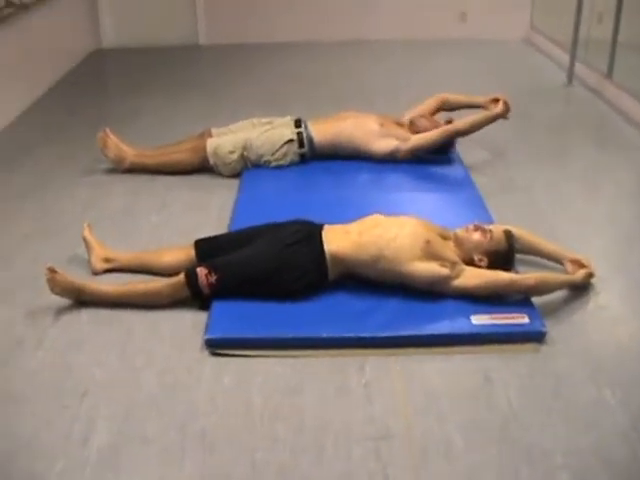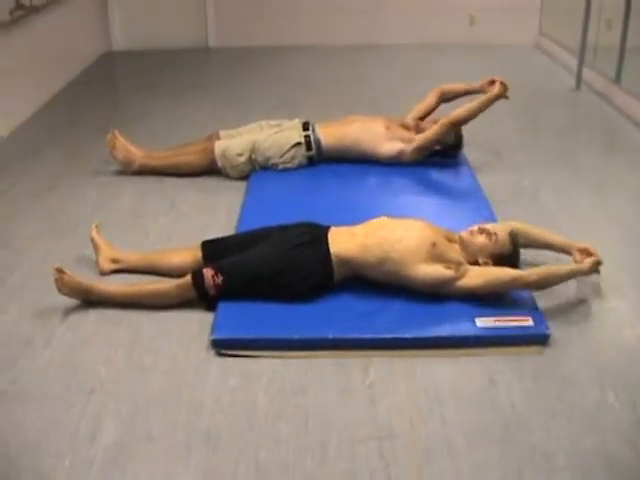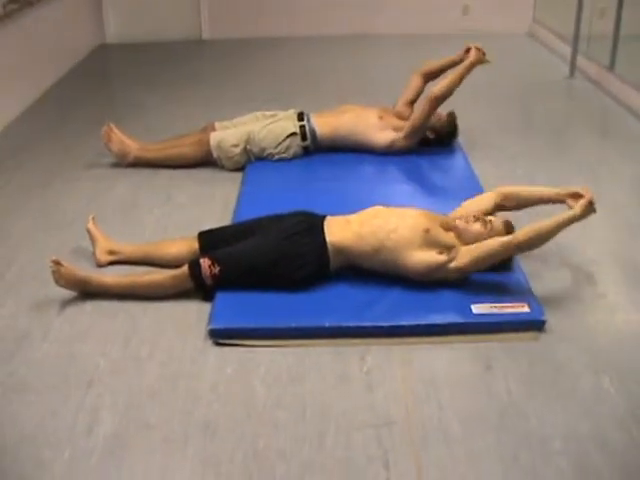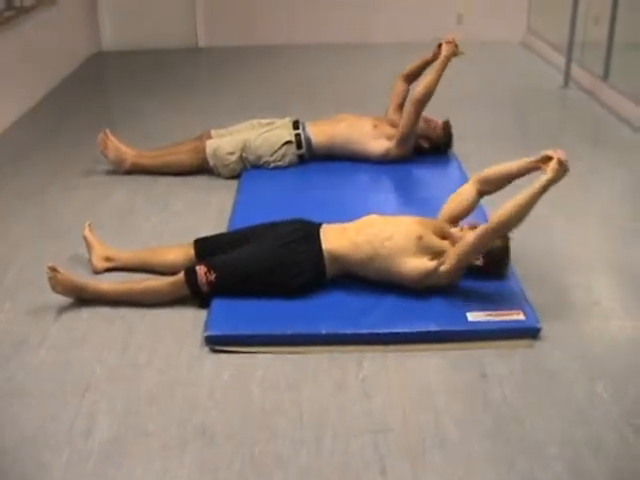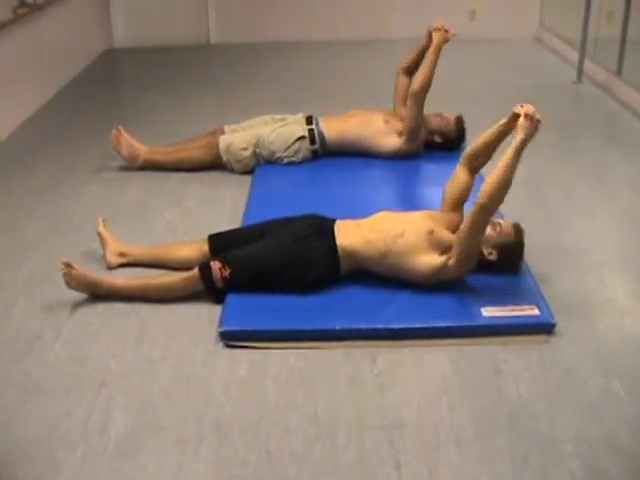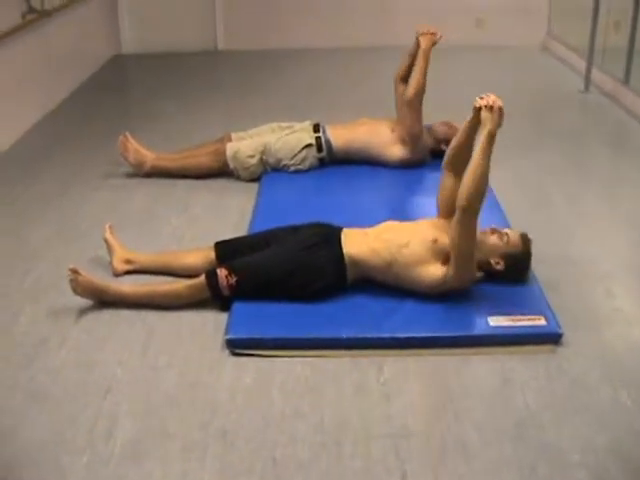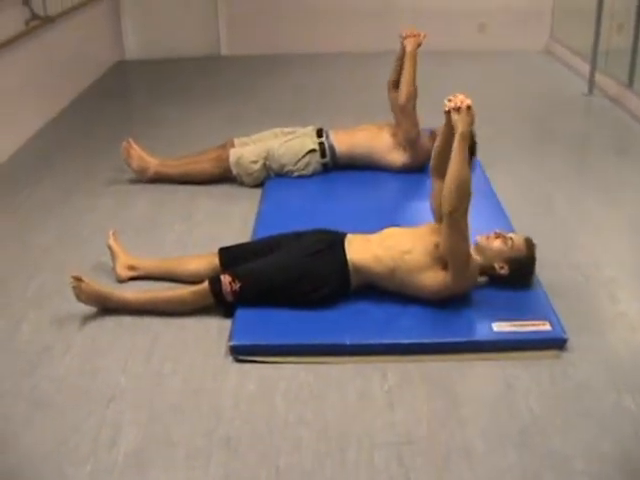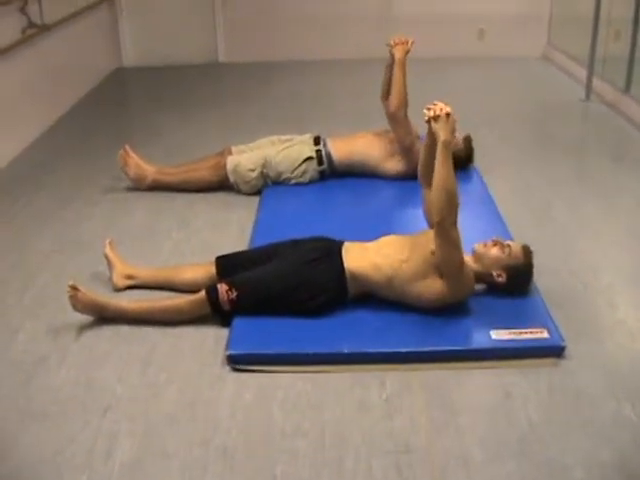
dt=0.3s
person 1, frame 1
left shoulder: (451, 273)
right shoulder: (446, 235)
left elbow: (516, 281)
right elbow: (512, 230)
left wrist: (570, 279)
right wrist: (566, 258)
left hip: (309, 266)
right hip: (310, 233)
left knee: (190, 283)
right knee: (195, 252)
left ankle: (90, 292)
right ankle: (109, 258)
person 1, frame 2
left shoulder: (456, 274)
right shoulder: (451, 237)
left elbow: (520, 276)
right elbow: (517, 225)
left wrist: (576, 268)
right wrist: (572, 246)
left hip: (314, 267)
right hip: (317, 235)
left knee: (197, 284)
right knee: (203, 255)
left ankle: (97, 293)
right ankle: (117, 259)
person 1, frame 3
left shoulder: (449, 261)
right shoulder: (451, 223)
left elbow: (516, 243)
right elbow: (502, 194)
left wrist: (571, 215)
right wrist: (563, 192)
left hip: (312, 257)
right hip: (314, 225)
left knee: (194, 274)
right knee: (200, 244)
left ankle: (95, 284)
right ankle: (113, 250)
person 1, frame 4
left shoulder: (440, 270)
right shoulder: (441, 228)
left elbow: (496, 227)
right elbow: (479, 181)
left wrist: (545, 182)
right wrist: (537, 162)
left hip: (305, 265)
right hip: (310, 231)
left knee: (194, 279)
right knee: (195, 252)
left ankle: (92, 290)
right ankle: (110, 256)
person 1, frame 5
left shoulder: (455, 263)
right shoulder: (449, 222)
left elbow: (486, 204)
right elbow: (470, 163)
left wrist: (519, 143)
right wrist: (506, 125)
left hip: (320, 260)
right hip: (322, 228)
left knee: (205, 275)
right knee: (208, 247)
left ankle: (105, 285)
right ankle: (124, 252)
person 1, frame 6
left shoulder: (456, 274)
right shoulder: (446, 231)
left elbow: (469, 205)
right elbow: (453, 170)
left wrist: (488, 134)
right wrist: (475, 122)
left hip: (325, 269)
right hip: (328, 235)
left knee: (212, 282)
right knee: (215, 255)
left ankle: (111, 292)
right ankle: (131, 258)
person 1, frame 7
left shoulder: (461, 278)
right shoulder: (450, 240)
left elbow: (456, 211)
right elbow: (439, 178)
left wrist: (463, 136)
right wrist: (449, 127)
left hip: (329, 276)
right hip: (332, 242)
left knee: (216, 289)
right knee: (219, 261)
left ankle: (115, 299)
right ankle: (133, 264)
person 1, frame 8
left shoulder: (457, 284)
right shoulder: (450, 250)
left elbow: (444, 219)
right elbow: (428, 186)
left wrist: (445, 143)
right wrist: (433, 137)
left hip: (326, 283)
right hip: (330, 250)
left knee: (214, 297)
right knee: (216, 270)
left ankle: (111, 308)
right ankle: (130, 273)
person 2, frame 1
left shoulder: (403, 147)
right shoulder: (402, 124)
left elbow: (450, 130)
right elbow: (440, 100)
left wrist: (491, 115)
right wrist: (483, 101)
left hip: (295, 145)
right hip: (294, 126)
left knee: (209, 154)
right knee: (209, 136)
left ankle: (131, 160)
right ankle: (134, 154)
person 2, frame 2
left shoulder: (408, 150)
right shoulder: (406, 125)
left elbow: (452, 121)
right elbow: (439, 92)
left wrist: (489, 97)
right wrist: (480, 86)
left hip: (302, 147)
right hip: (301, 128)
left knee: (218, 156)
right knee: (218, 139)
left ankle: (140, 161)
right ankle: (144, 156)
person 2, frame 3
left shoulder: (403, 138)
right shoulder: (400, 115)
left elbow: (434, 97)
right elbow: (423, 75)
left wrist: (467, 65)
right wrist: (459, 58)
left hip: (298, 137)
right hip: (296, 119)
left knee: (211, 147)
right knee: (212, 130)
left ankle: (136, 154)
right ankle: (139, 148)
person 2, frame 4
left shoulder: (397, 147)
right shoulder: (391, 123)
left elbow: (417, 100)
right elbow: (404, 79)
left wrist: (443, 61)
right wrist: (435, 56)
left hip: (292, 146)
right hip: (292, 126)
left knee: (208, 156)
right knee: (208, 138)
left ankle: (132, 162)
right ankle: (134, 155)
person 2, frame 5
left shoulder: (409, 142)
right shoulder: (403, 120)
left elbow: (418, 90)
right elbow: (405, 74)
left wrist: (436, 47)
right wrist: (426, 44)
left hip: (306, 140)
right hip: (304, 123)
left knee: (221, 150)
right knee: (221, 134)
left ankle: (144, 158)
right ankle: (147, 152)
person 2, frame 6
left shoulder: (415, 149)
right shoulder: (409, 132)
left elbow: (412, 97)
right elbow: (401, 82)
left wrist: (426, 51)
right wrist: (417, 48)
left hip: (313, 148)
right hip: (312, 130)
left knee: (228, 157)
right knee: (229, 141)
left ankle: (152, 164)
right ankle: (155, 158)
person 2, frame 7
left shoulder: (417, 153)
right shoulder: (413, 137)
left elbow: (404, 103)
right elbow: (394, 89)
left wrist: (412, 53)
right wrist: (404, 52)
left hip: (316, 154)
right hip: (316, 137)
left knee: (230, 163)
right knee: (231, 147)
left ankle: (155, 171)
right ankle: (158, 164)
person 2, frame 8
left shoulder: (412, 160)
right shoulder: (410, 143)
left elbow: (396, 110)
right elbow: (387, 98)
left wrist: (400, 60)
right wrist: (393, 59)
left hip: (313, 161)
right hip: (312, 143)
left knee: (228, 170)
right knee: (229, 154)
left ankle: (151, 178)
right ankle: (155, 171)
